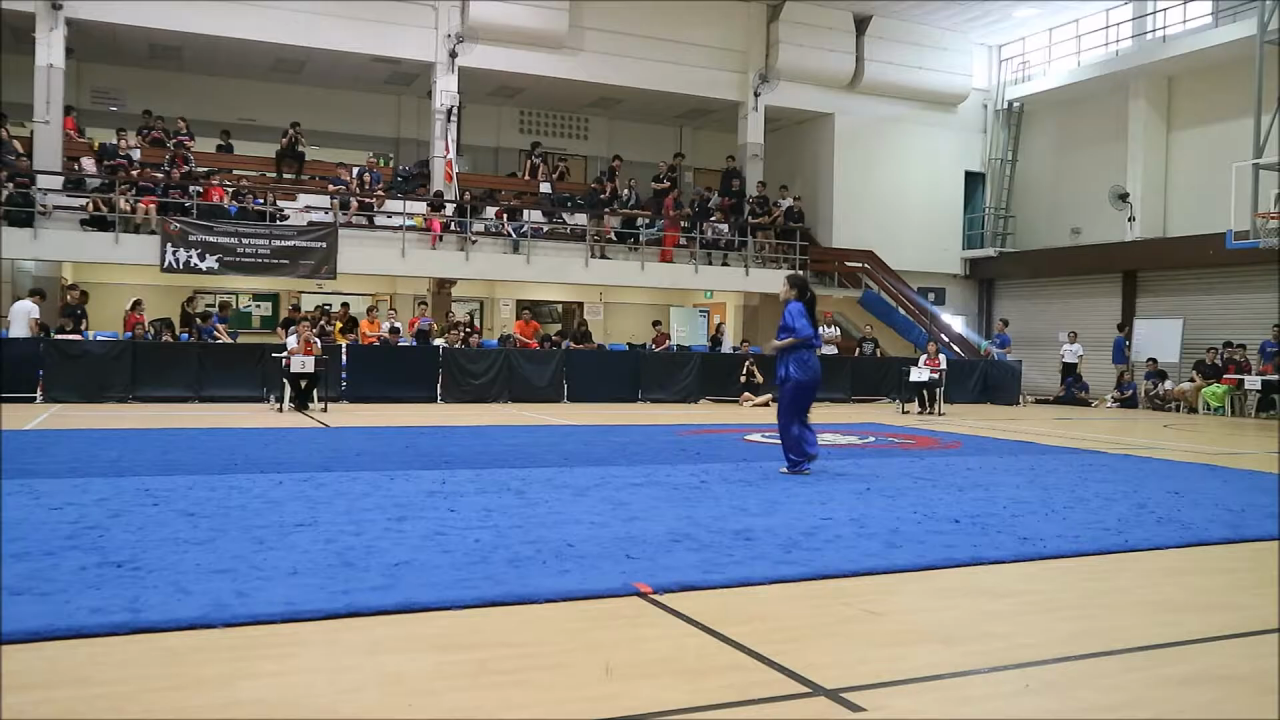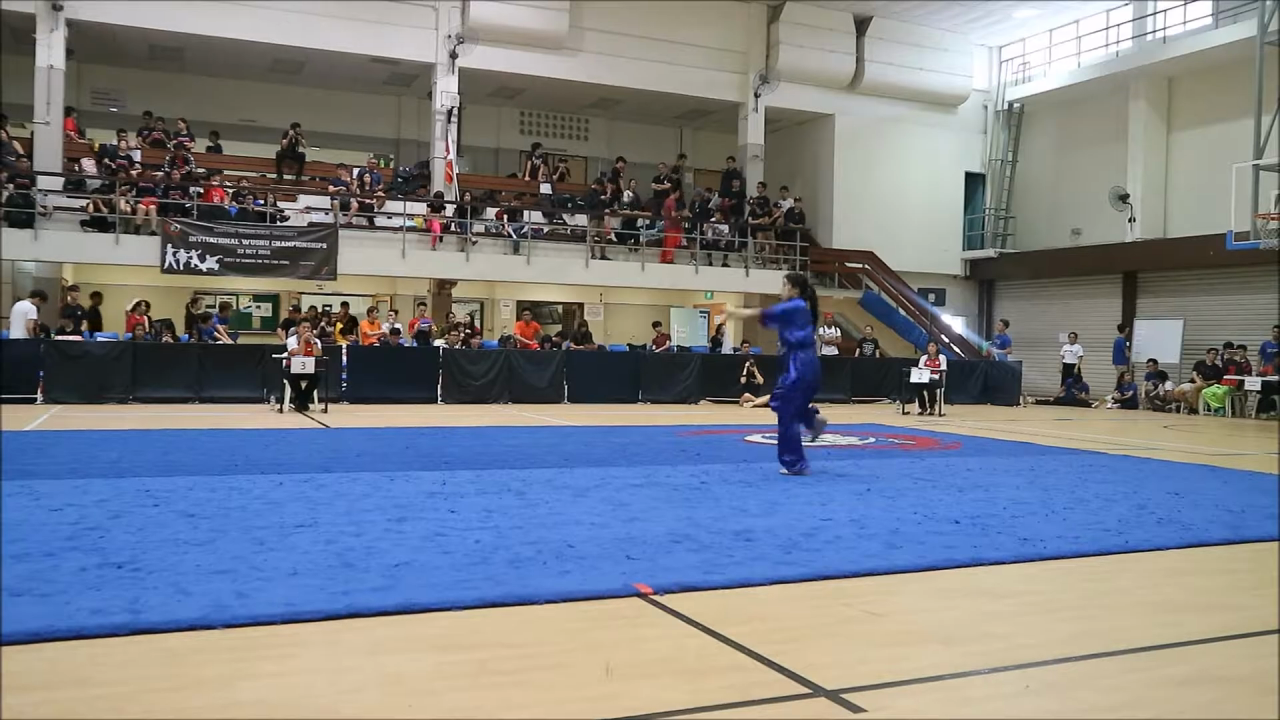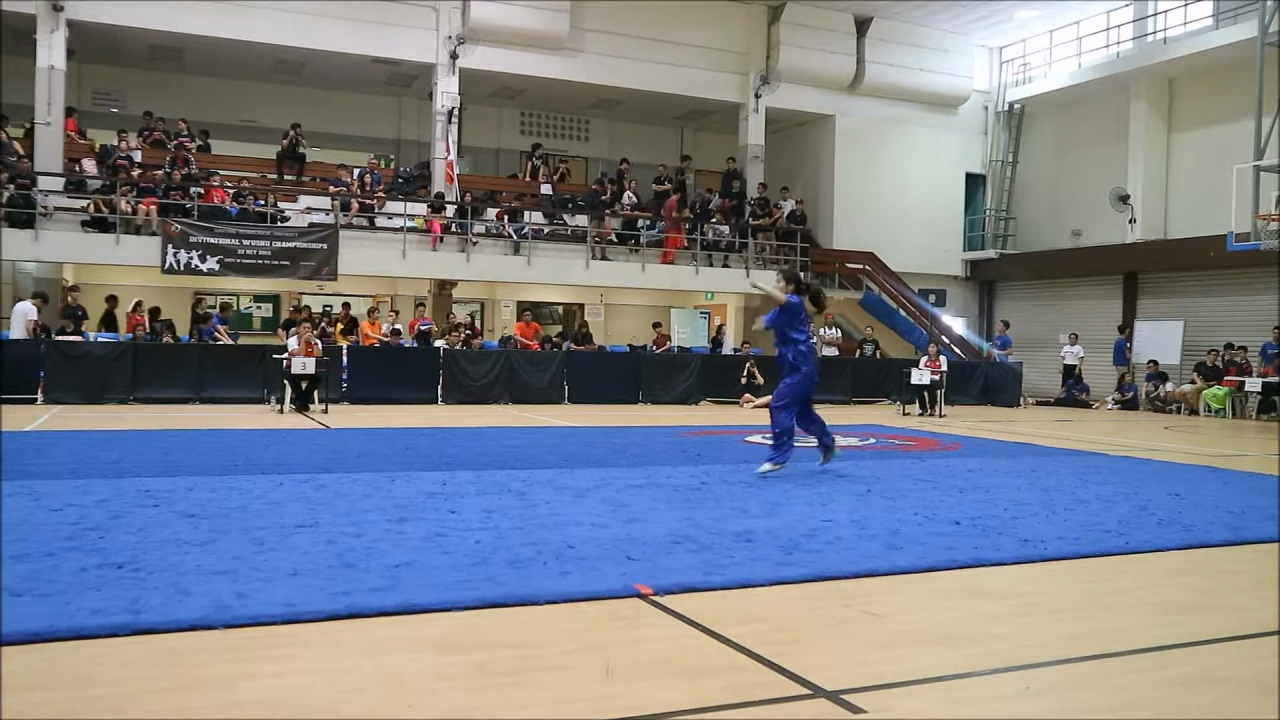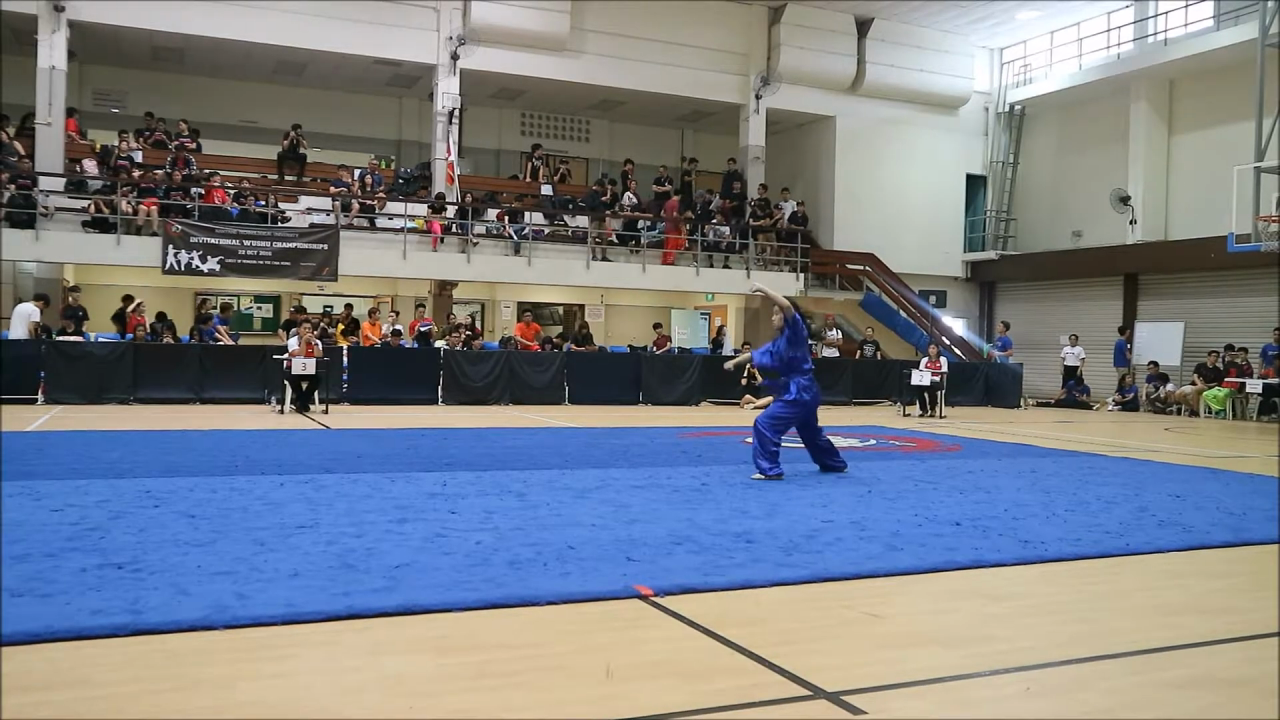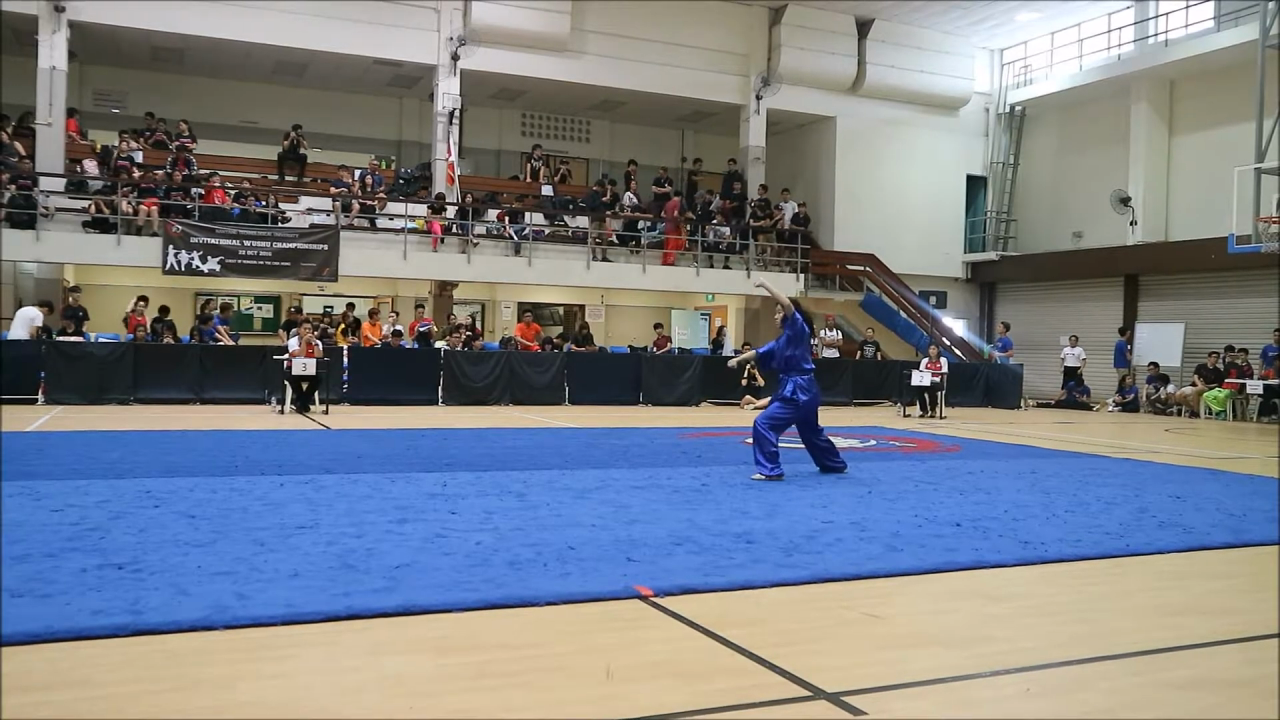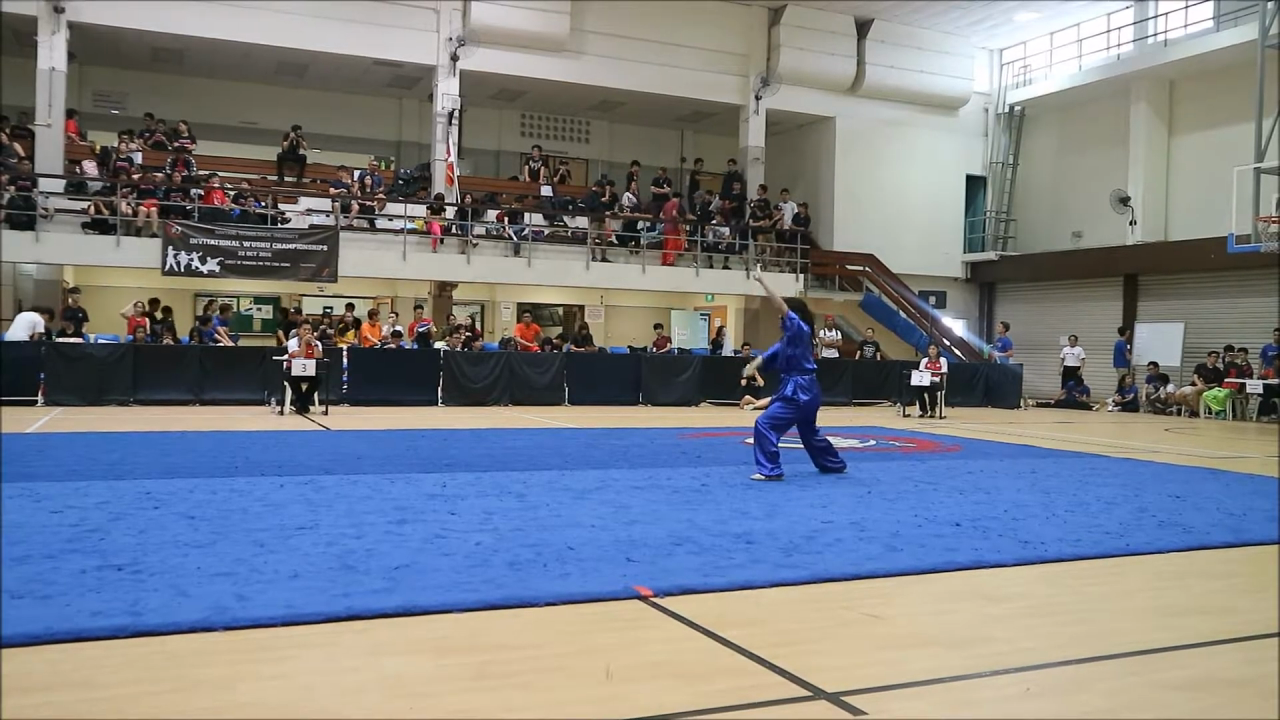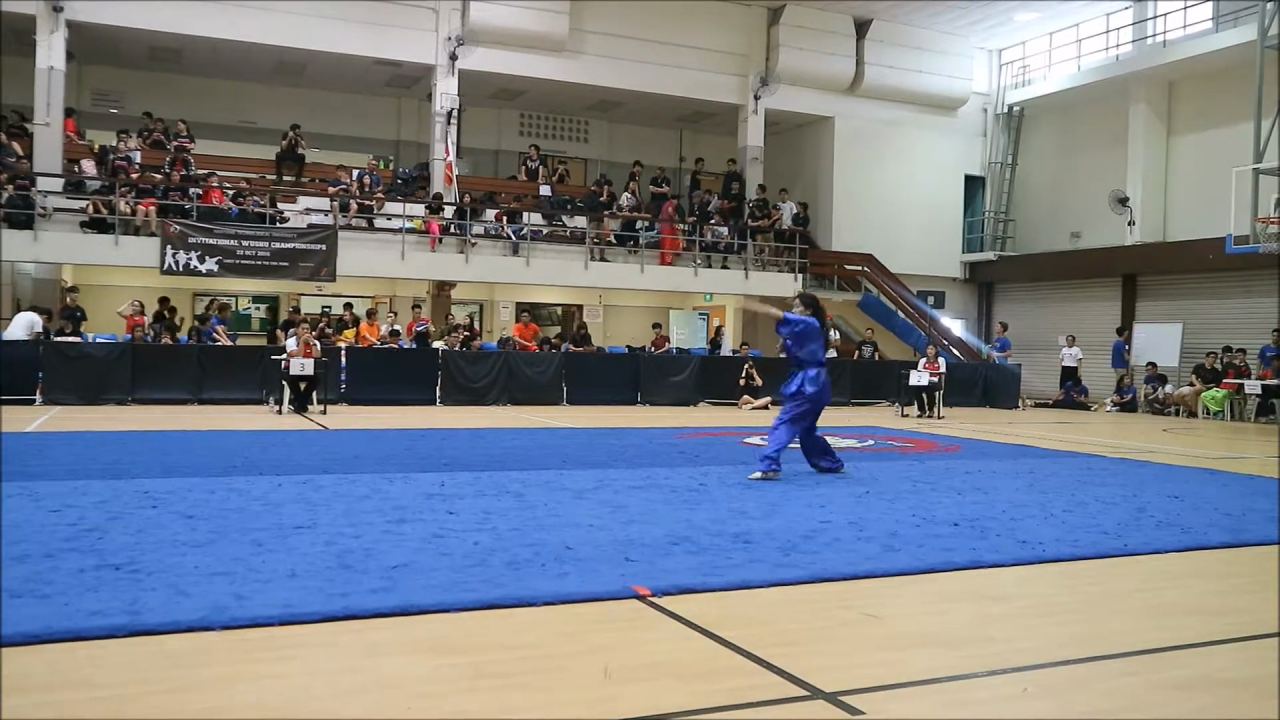
dt=0.2s
person 1, frame 1
left shoulder: (792, 309)
right shoulder: (801, 309)
left elbow: (804, 336)
left wrist: (780, 345)
right wrist: (780, 344)
left hip: (796, 369)
right hip: (805, 368)
left knee: (788, 418)
right knee: (797, 415)
left ankle: (798, 464)
right ankle: (808, 451)
person 1, frame 2
left shoulder: (797, 307)
right shoulder: (788, 308)
left elbow: (765, 314)
right elbow: (766, 317)
left wrist: (734, 313)
right wrist: (740, 314)
left hip: (801, 367)
right hip: (800, 366)
left knee: (787, 414)
right knee: (779, 402)
left ankle: (796, 464)
right ankle: (812, 418)
person 1, frame 3
left shoulder: (794, 303)
right shoulder: (780, 311)
left elbow: (782, 299)
right elbow: (765, 323)
left wrist: (759, 285)
right wrist: (759, 324)
left hip: (801, 363)
right hip: (798, 364)
left knee: (780, 407)
right knee: (802, 410)
left ankle: (776, 458)
right ankle: (827, 445)
person 1, frame 4
left shoulder: (796, 333)
right shoulder: (778, 342)
left elbow: (787, 306)
right elbow: (756, 355)
left wrist: (761, 290)
right wrist: (734, 362)
left hip: (800, 393)
right hip: (798, 393)
left knee: (765, 424)
right knee: (811, 434)
left ankle: (770, 470)
right ankle: (836, 464)
person 1, frame 5
left shoulder: (798, 331)
right shoulder: (784, 339)
left elbow: (787, 304)
right elbow: (761, 352)
left wrist: (765, 285)
right wrist: (737, 358)
left hip: (798, 392)
right hip: (803, 391)
left knee: (763, 424)
right knee: (812, 433)
left ankle: (770, 470)
right ankle: (836, 464)
person 1, frame 6
left shoulder: (799, 330)
right shoulder: (788, 340)
left elbow: (781, 306)
right elbow: (768, 356)
left wrist: (762, 281)
right wrist: (752, 367)
left hip: (799, 390)
right hip: (807, 390)
left knee: (765, 424)
right knee: (809, 433)
left ankle: (770, 470)
right ankle: (835, 464)
person 1, frame 7
left shoulder: (808, 324)
right shoulder: (809, 326)
left elbow: (778, 315)
left wrist: (753, 306)
left hip: (809, 382)
right hip: (813, 382)
left knee: (784, 423)
right knee: (805, 428)
left ankle: (769, 467)
right ankle: (832, 463)
